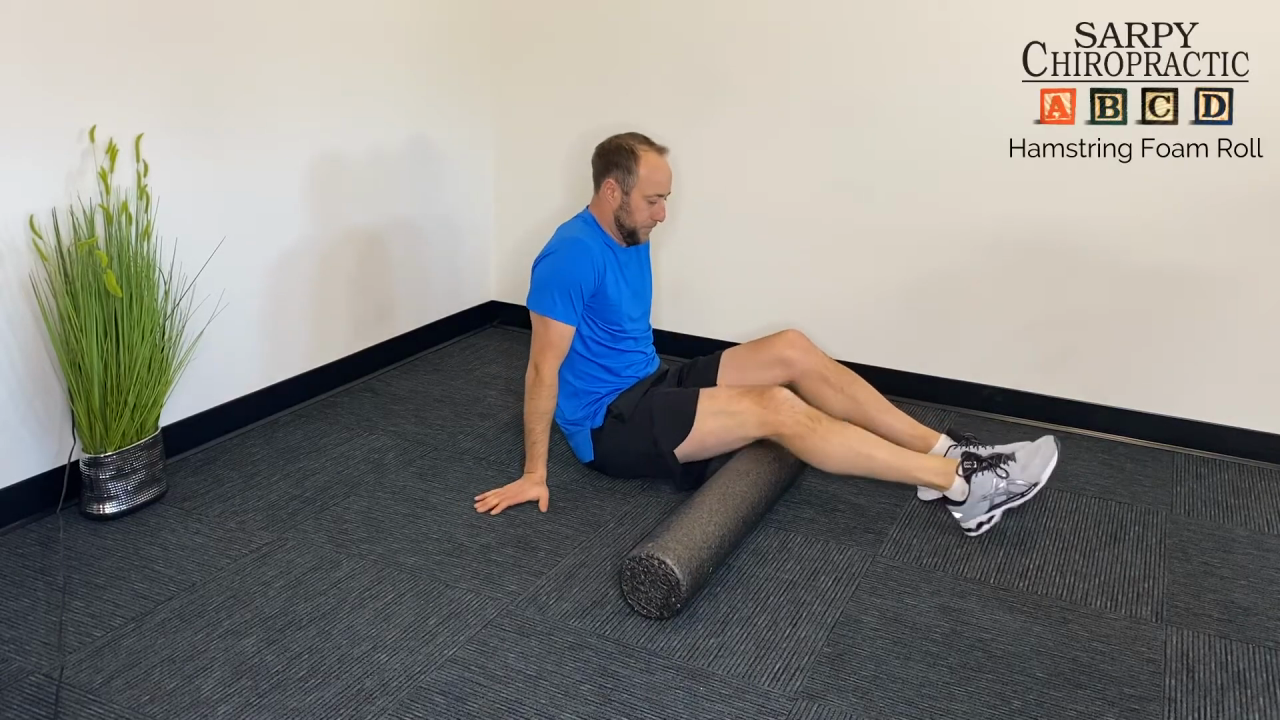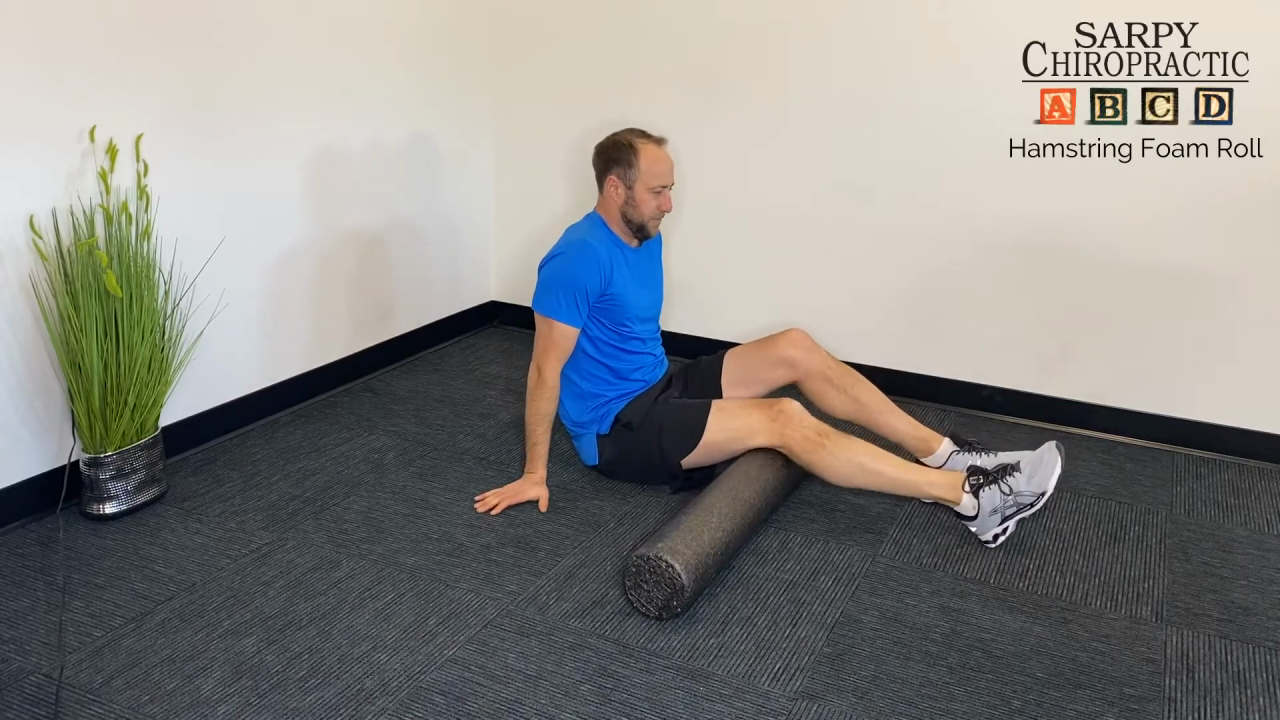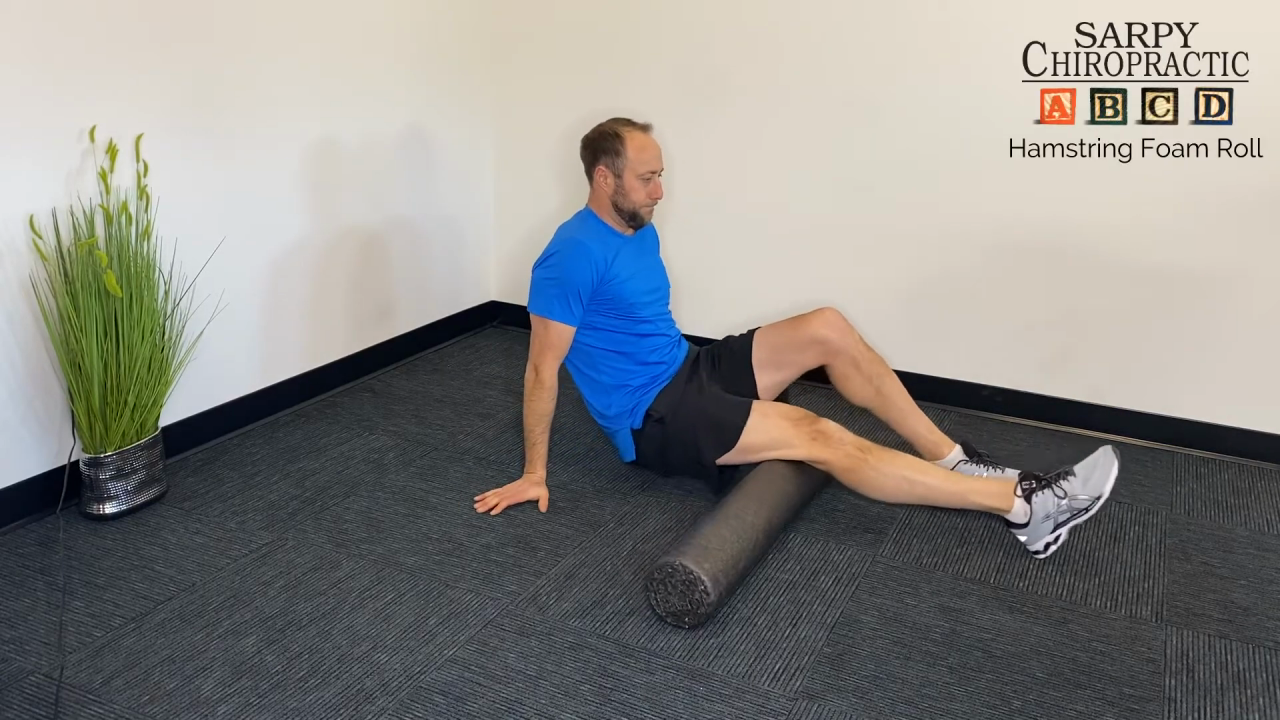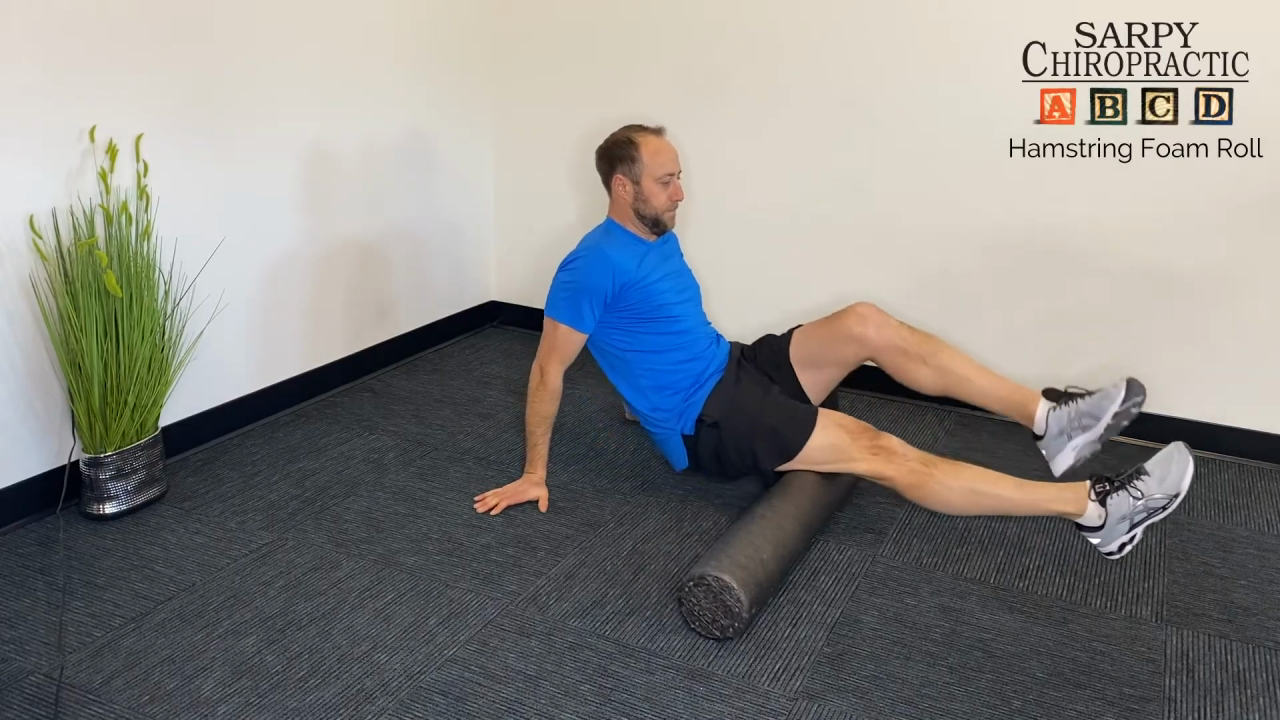
dt=0.7s
person 1, frame 1
left shoulder: (630, 238)
right shoulder: (571, 255)
right elbow: (544, 368)
right wrist: (534, 473)
left hip: (648, 386)
right hip: (610, 426)
left knee: (790, 349)
right knee: (774, 408)
left ankle: (940, 452)
right ankle: (963, 485)
person 1, frame 2
left shoulder: (644, 238)
right shoulder: (580, 257)
right elbow: (546, 369)
right wrist: (534, 474)
left hip: (659, 386)
right hip: (617, 428)
left knee: (795, 349)
right knee: (782, 419)
left ankle: (943, 455)
right ankle: (969, 498)
person 1, frame 3
left shoulder: (638, 231)
right shoulder: (573, 256)
right elbow: (542, 370)
right wrist: (535, 475)
left hip: (690, 371)
right hip: (654, 418)
left knee: (825, 327)
right knee: (820, 438)
left ankle: (946, 460)
right ankle: (1022, 505)
person 1, frame 4
left shoulder: (660, 238)
right shoulder: (594, 265)
right elbow: (548, 371)
right wrist: (534, 474)
left hip: (736, 370)
right hip: (707, 423)
left knee: (865, 325)
right knee: (879, 453)
left ankle: (1047, 418)
right ankle: (1092, 508)
